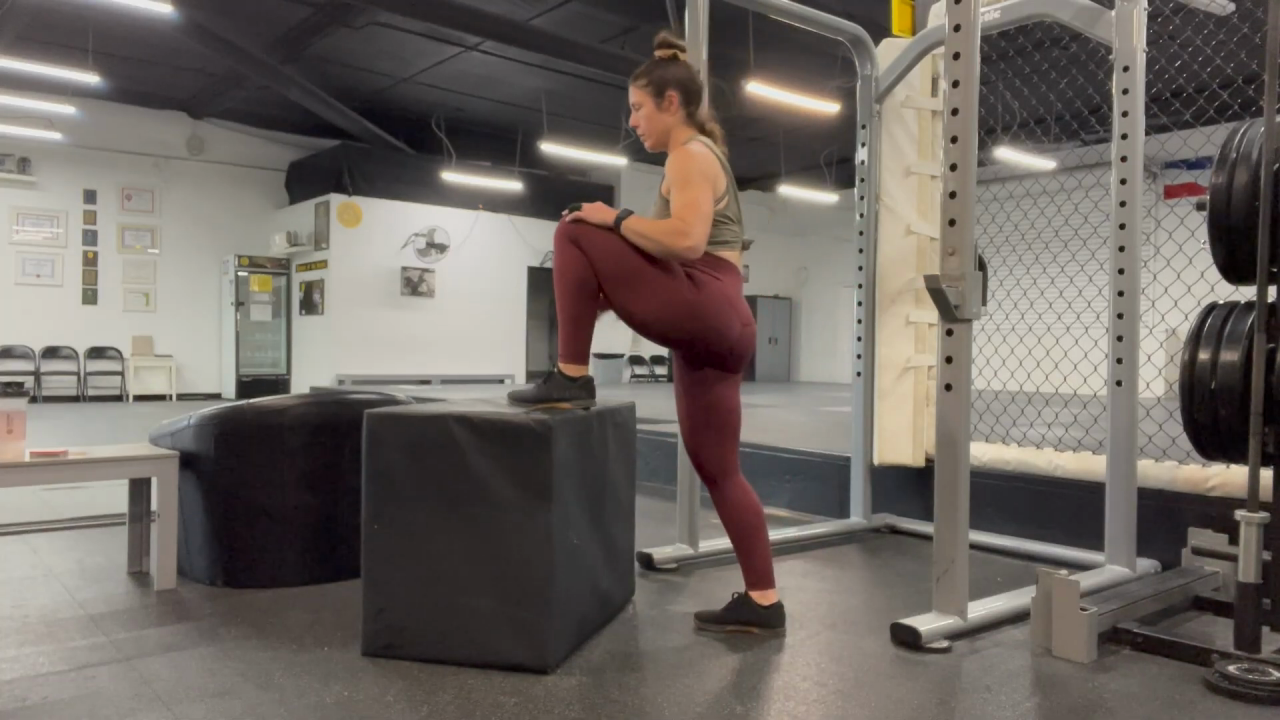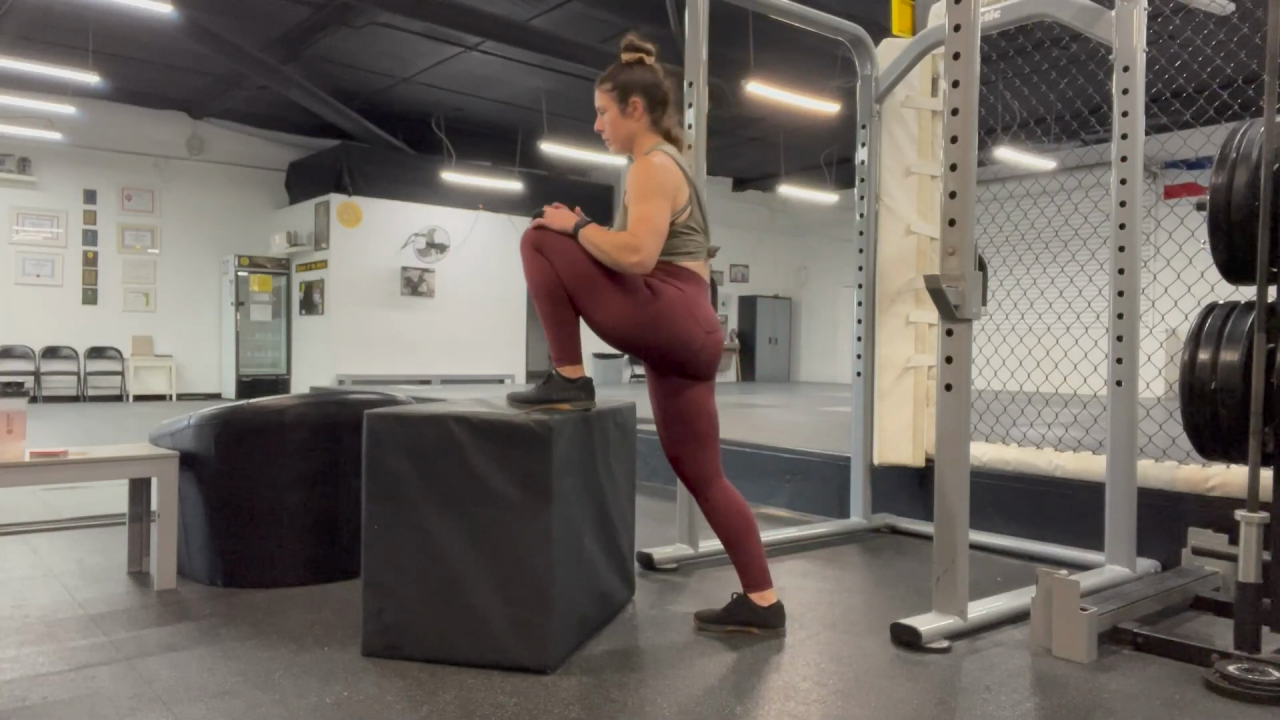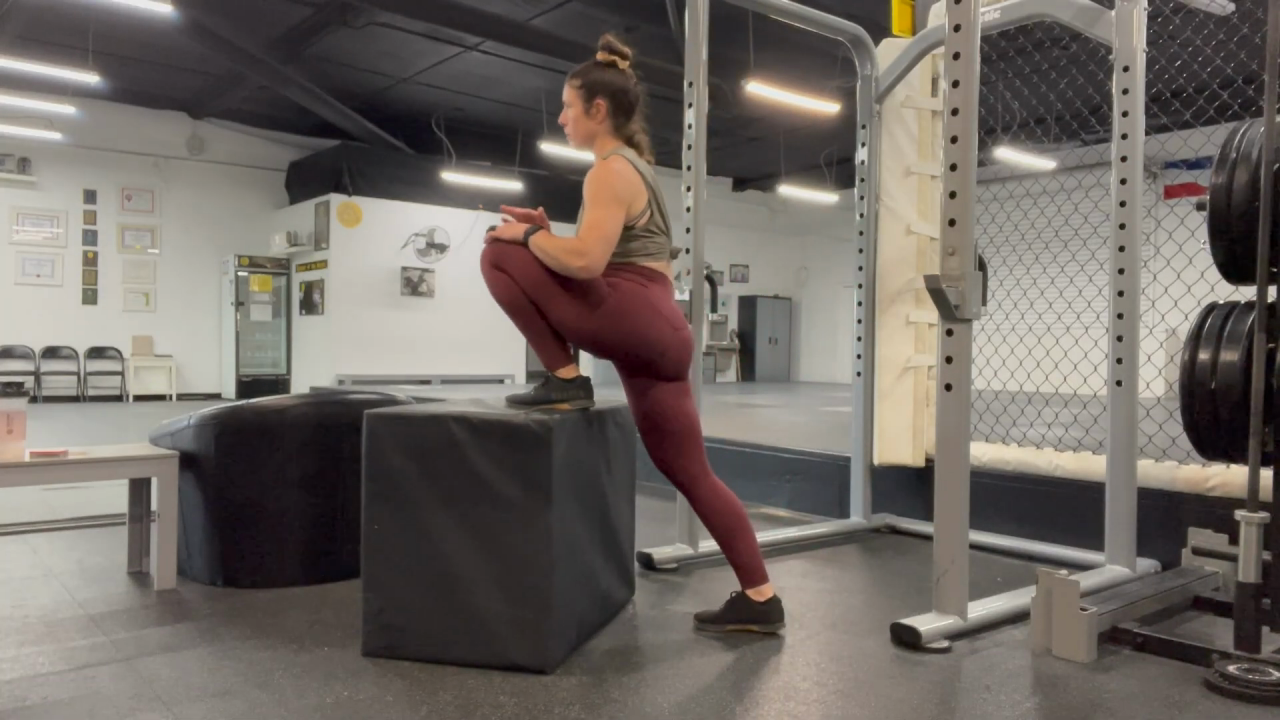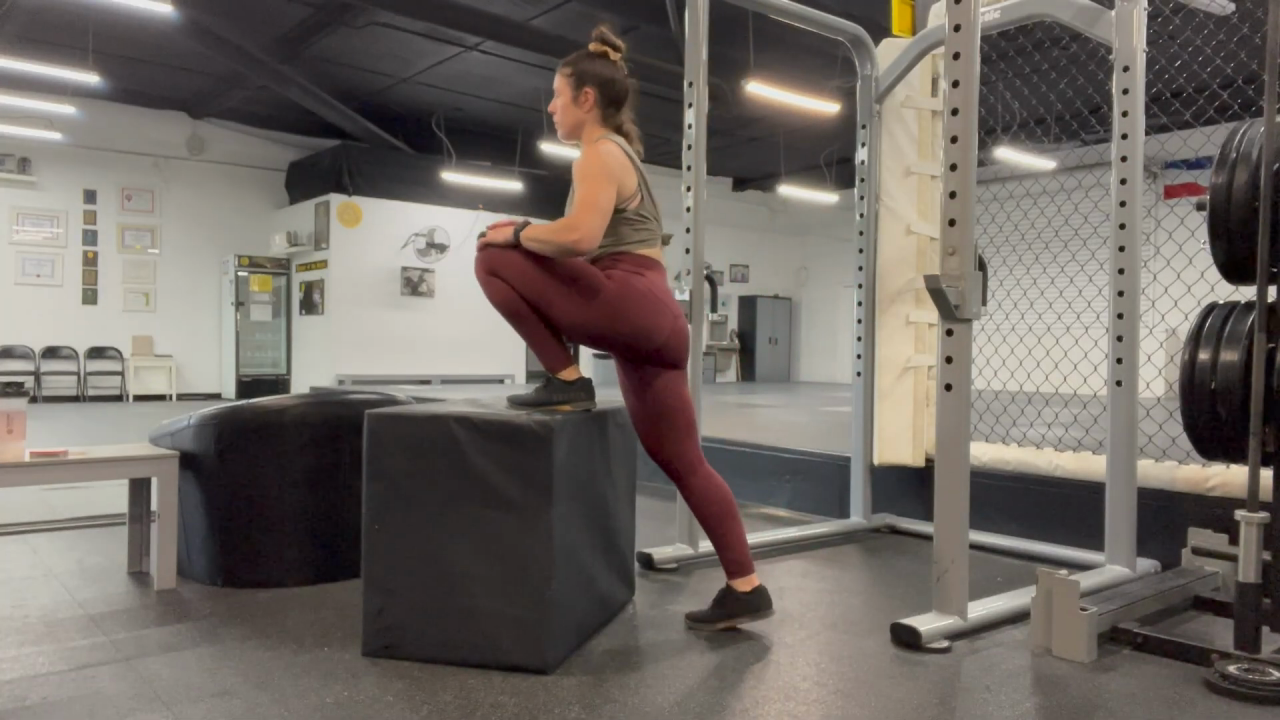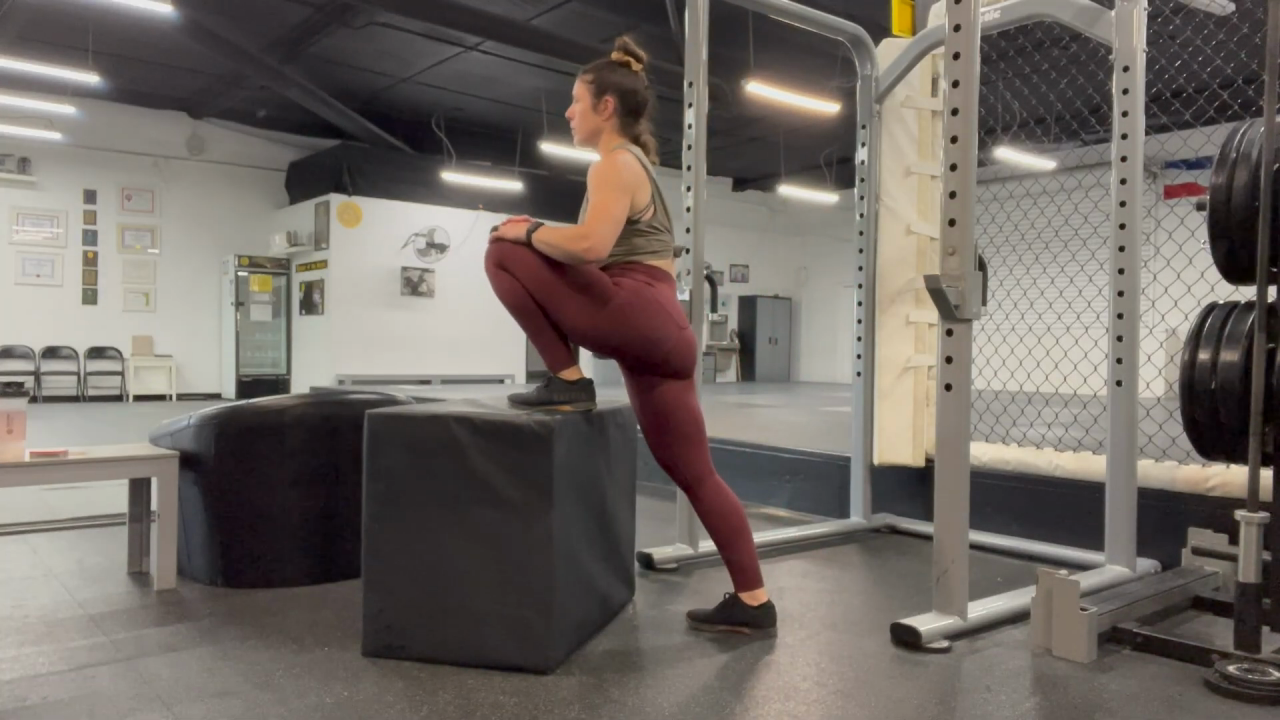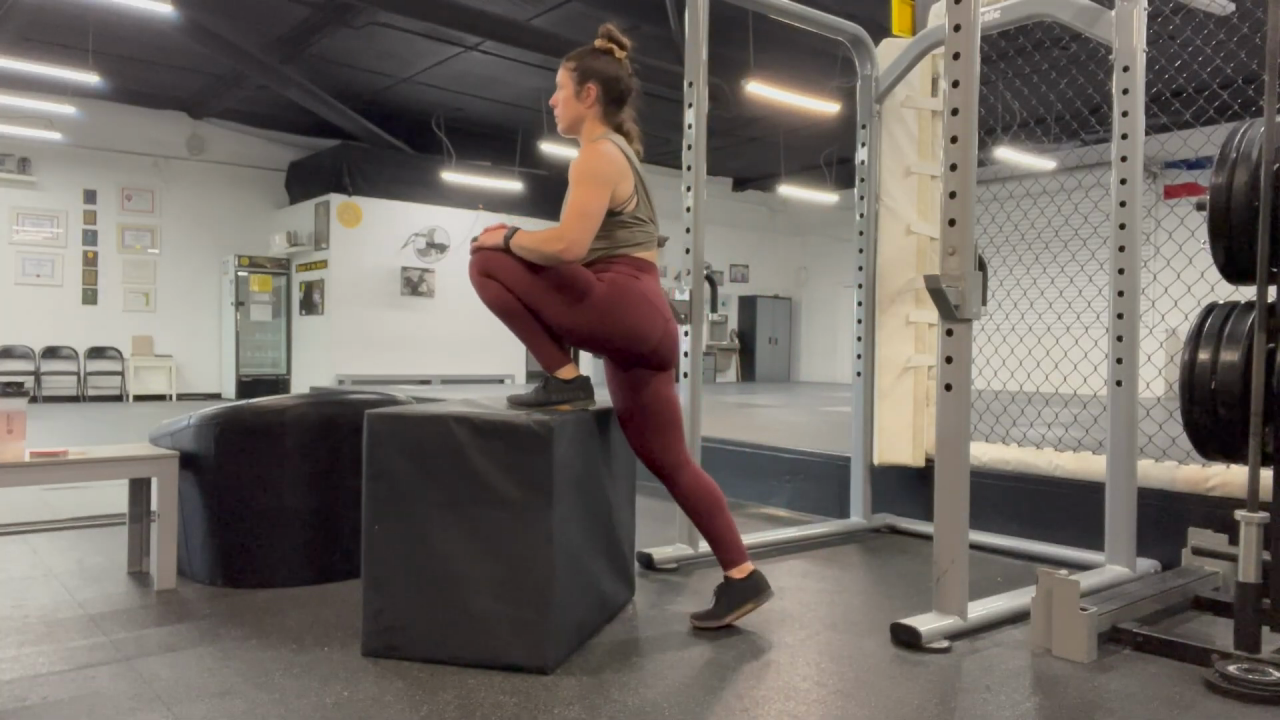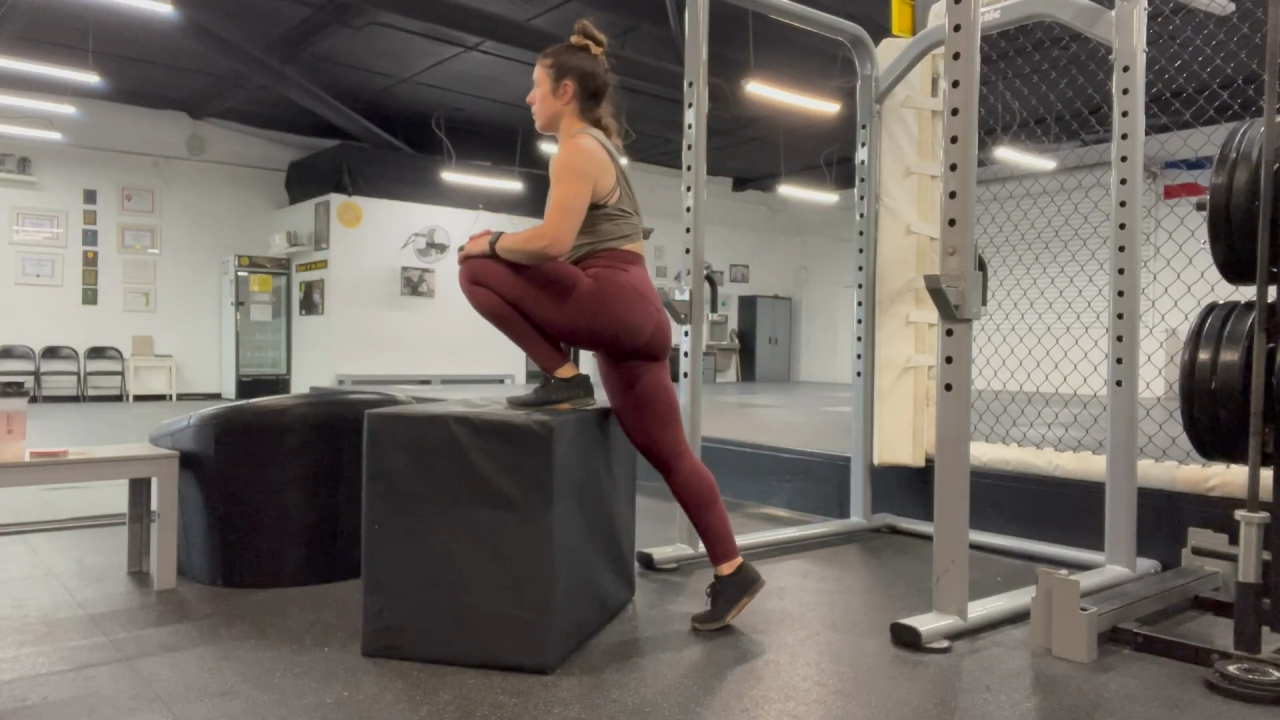
dt=0.4s
person 1, frame 1
left shoulder: (689, 155)
right shoulder: (702, 156)
left elbow: (687, 241)
left wrist: (617, 220)
right wrist: (615, 286)
left hip: (702, 315)
right hip: (721, 328)
left knee: (575, 235)
right knee: (718, 471)
left ankle: (571, 378)
right ankle: (762, 602)
person 1, frame 2
left shoulder: (652, 166)
right shoulder: (667, 164)
left elbow: (636, 258)
left wrist: (574, 230)
right wrist: (588, 234)
left hip: (665, 322)
right hip: (691, 334)
left knee: (539, 241)
right knee: (702, 475)
left ankle: (568, 380)
right ankle: (761, 601)
person 1, frame 3
left shoulder: (608, 170)
right shoulder: (630, 166)
left elbow: (587, 262)
left wrist: (529, 237)
right wrist: (547, 231)
left hip: (633, 323)
right hip: (659, 335)
left knee: (499, 255)
right knee: (690, 473)
left ankle: (564, 381)
right ankle: (759, 598)
person 1, frame 4
left shoulder: (598, 154)
right shoulder: (618, 154)
left elbow: (581, 238)
left wrist: (519, 233)
right wrist: (533, 235)
left hip: (632, 312)
right hip: (654, 324)
left knee: (494, 258)
right knee: (683, 464)
left ankle: (566, 381)
right ankle: (745, 588)
person 1, frame 5
left shoulder: (614, 164)
right shoulder: (633, 164)
left elbow: (591, 247)
left wrist: (529, 232)
right wrist: (544, 236)
left hip: (638, 320)
right hip: (660, 332)
left knee: (504, 254)
right knee: (695, 475)
left ankle: (567, 382)
right ankle: (752, 602)
person 1, frame 6
left shoulder: (596, 156)
right shoulder: (617, 152)
left elbow: (570, 247)
left wrist: (508, 237)
right wrist: (523, 240)
left hip: (623, 312)
right hip: (643, 322)
left knee: (488, 263)
right knee: (670, 462)
left ankle: (565, 379)
right ankle: (741, 577)
person 1, frame 7
left shoulder: (576, 148)
right shoulder: (596, 146)
left elbow: (553, 242)
left wrist: (493, 242)
right wrist: (508, 243)
left hip: (613, 305)
right hip: (634, 314)
left knee: (478, 270)
right knee: (668, 453)
left ankle: (562, 379)
right ankle: (731, 573)
